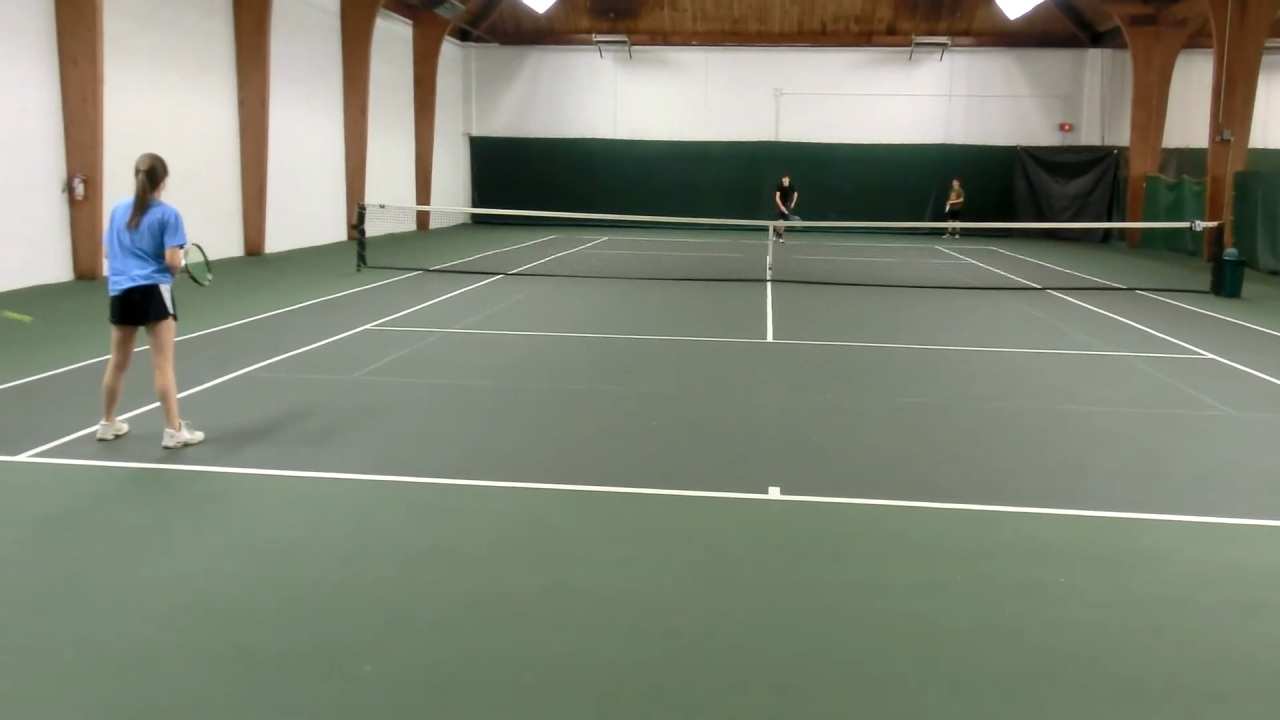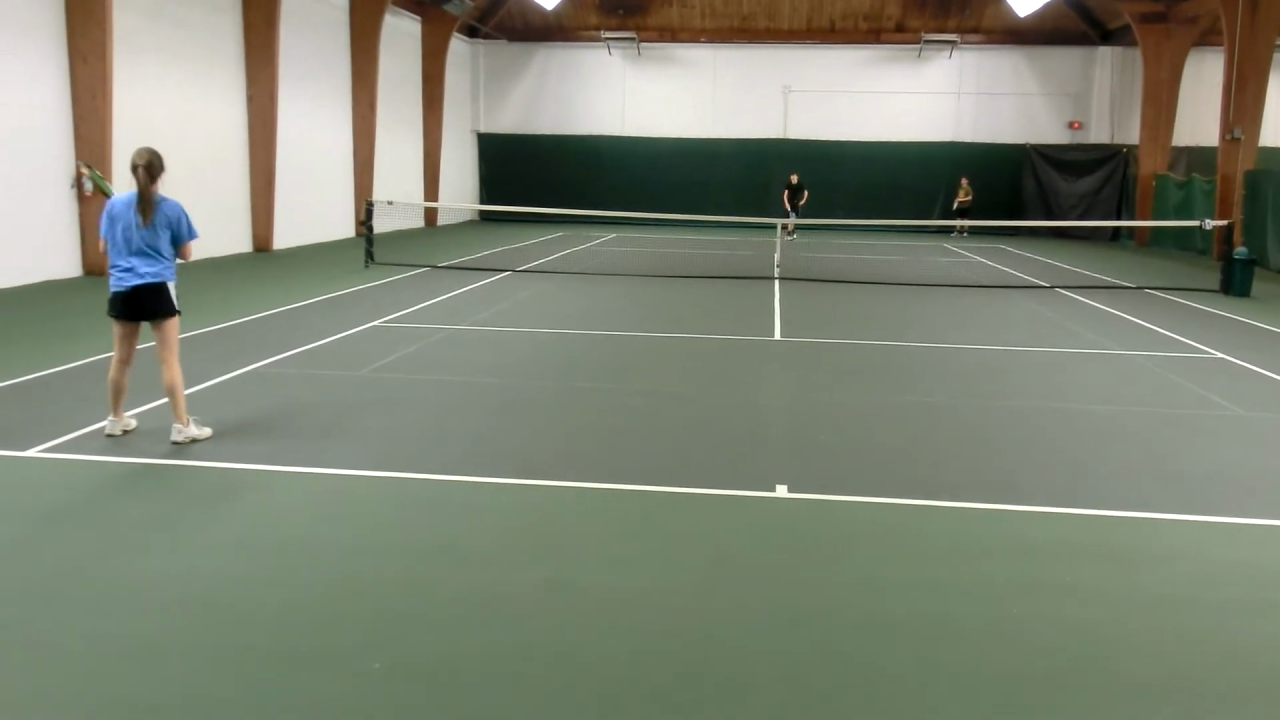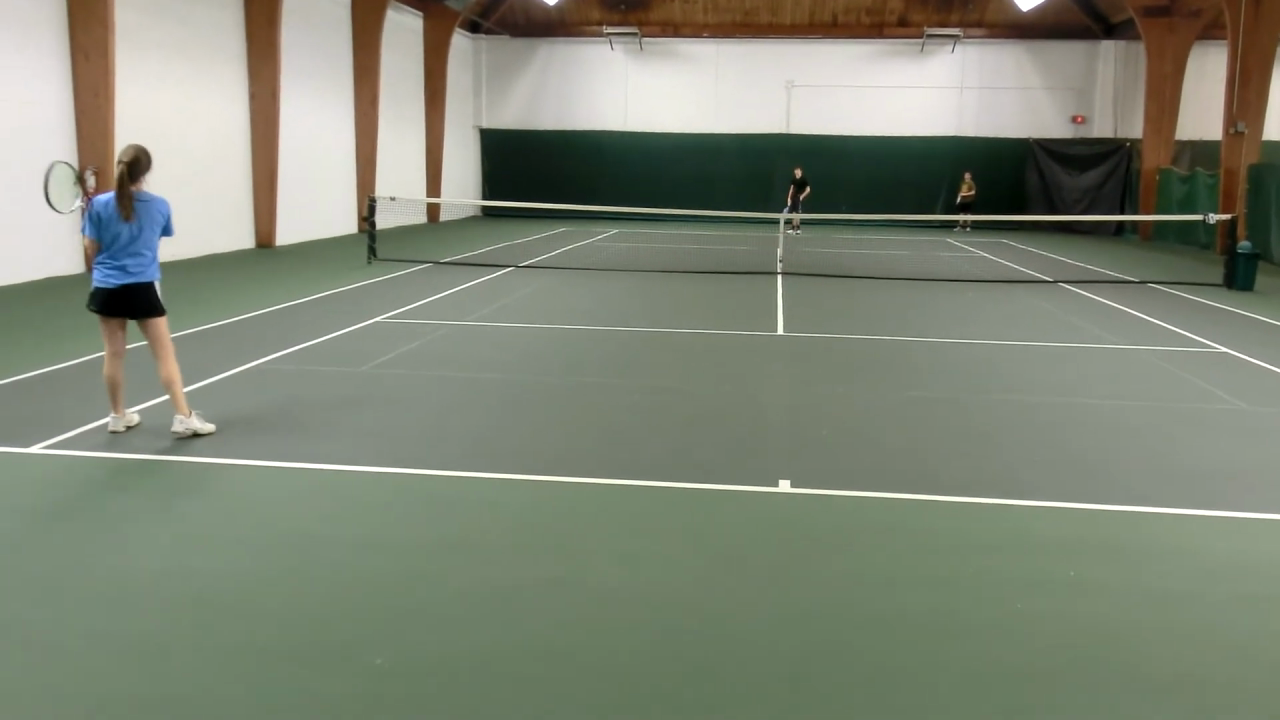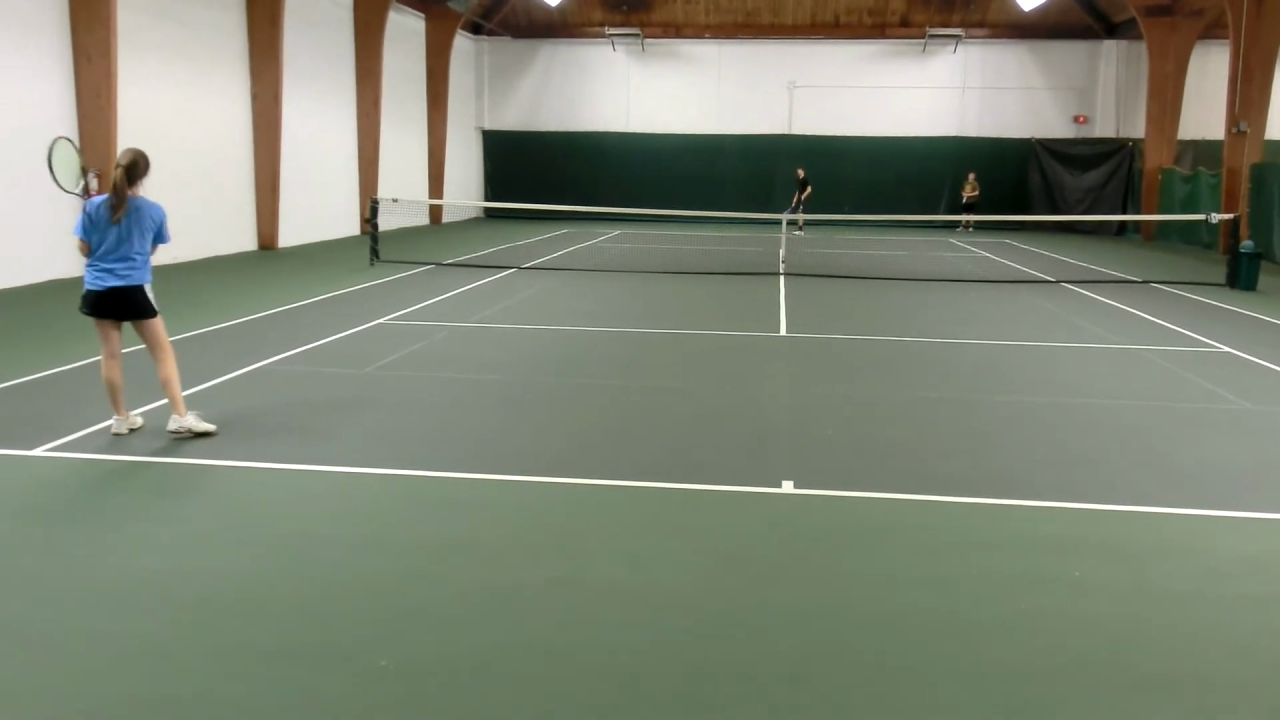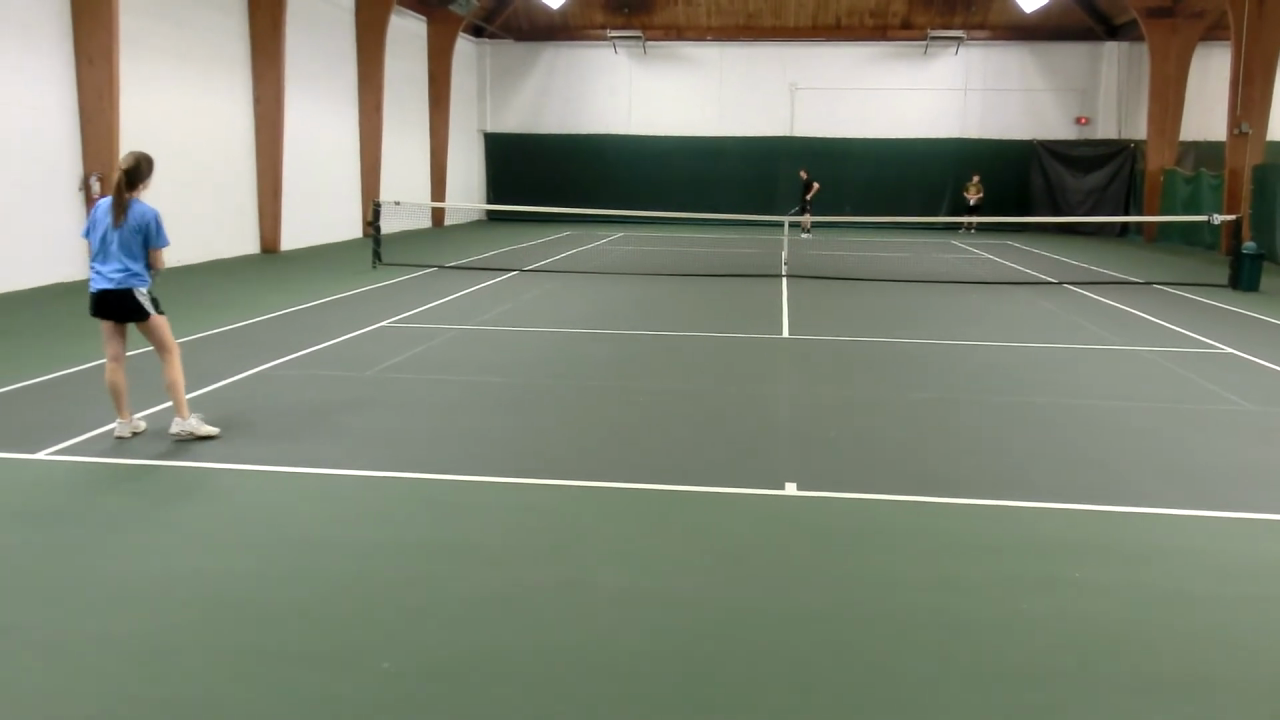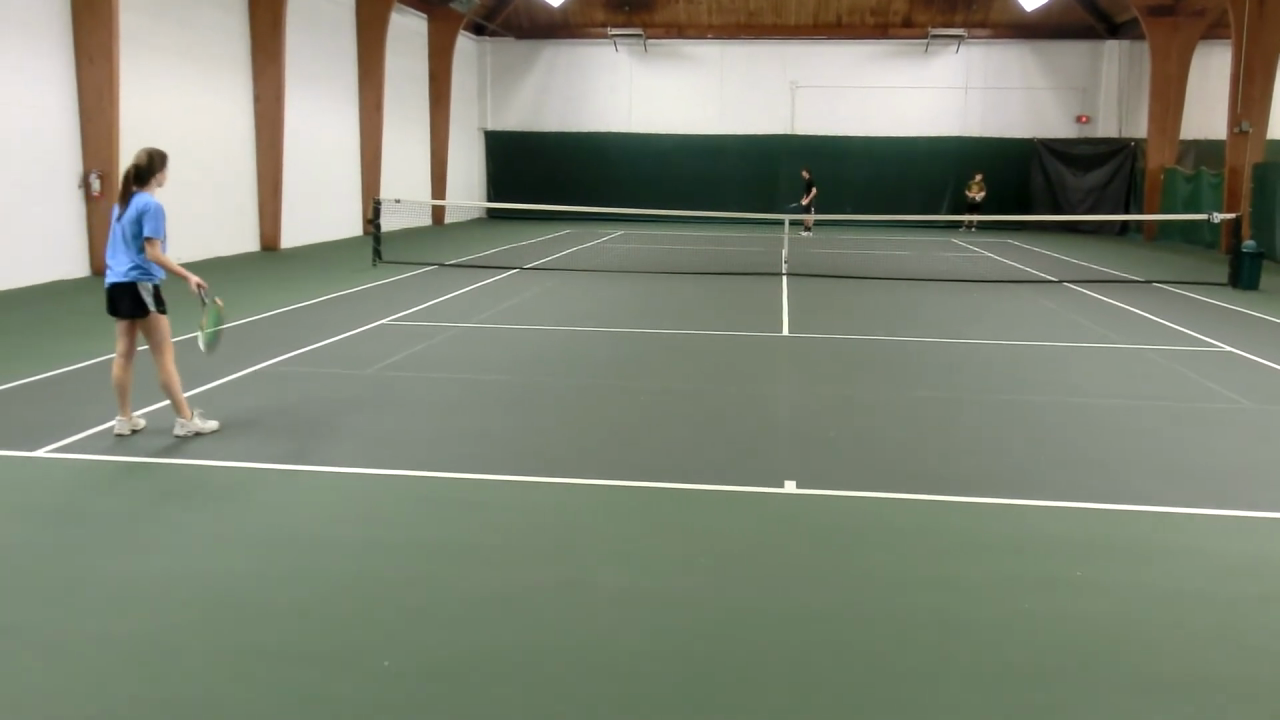
dt=0.3s
person 1, frame 1
left shoulder: (118, 210)
right shoulder: (167, 214)
left elbow: (107, 252)
right elbow: (173, 261)
right wrist: (177, 268)
left hip: (120, 292)
right hip: (153, 291)
left knee: (118, 362)
right knee: (163, 364)
left ankle: (108, 423)
right ankle: (173, 430)
person 1, frame 2
left shoulder: (113, 204)
right shoulder: (172, 209)
left elbow: (103, 248)
right elbow: (185, 254)
left hip: (122, 289)
right hip: (158, 287)
left knee: (121, 358)
right knee: (169, 359)
left ankle: (116, 419)
right ankle: (182, 425)
person 1, frame 3
left shoulder: (100, 204)
right shoulder: (160, 206)
left elbow: (91, 249)
left hip: (107, 287)
right hip: (144, 287)
left knee: (114, 353)
right knee: (165, 353)
left ankle: (118, 415)
right ankle: (184, 417)
person 1, frame 4
left shoulder: (93, 206)
right shoulder: (154, 211)
left elbow: (84, 249)
left hip: (100, 289)
right hip: (135, 289)
left knee: (111, 355)
right knee: (163, 353)
left ankle: (121, 418)
right ankle: (180, 415)
person 1, frame 5
left shoulder: (100, 207)
right shoulder: (148, 214)
left elbow: (92, 249)
right elbow: (156, 262)
right wrist: (142, 267)
left hip: (102, 290)
right hip: (133, 290)
left knee: (114, 356)
right knee: (169, 351)
left ankle: (124, 421)
right ankle: (183, 418)
person 1, frame 6
left shoulder: (123, 203)
right shoulder: (151, 206)
right elbow: (152, 254)
right wrist: (187, 276)
left hip: (116, 284)
right hip: (139, 284)
left knee: (124, 353)
right knee: (164, 356)
left ankle: (124, 418)
right ankle: (185, 419)
